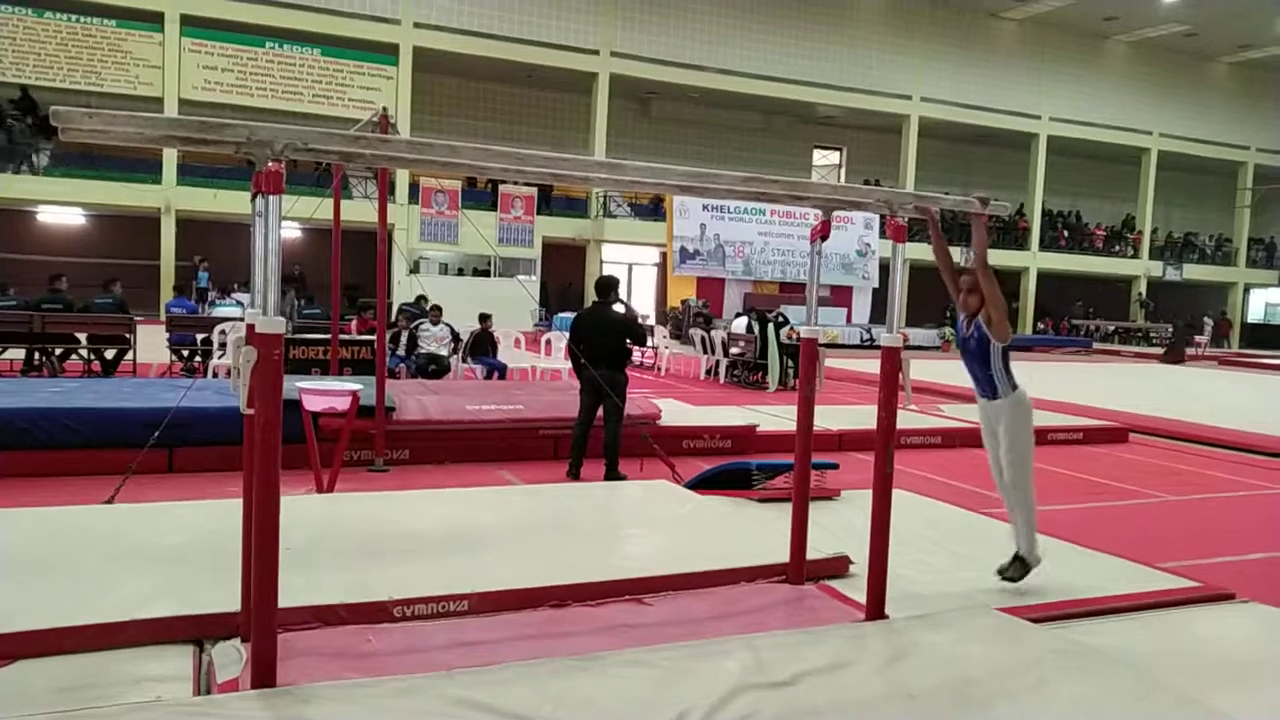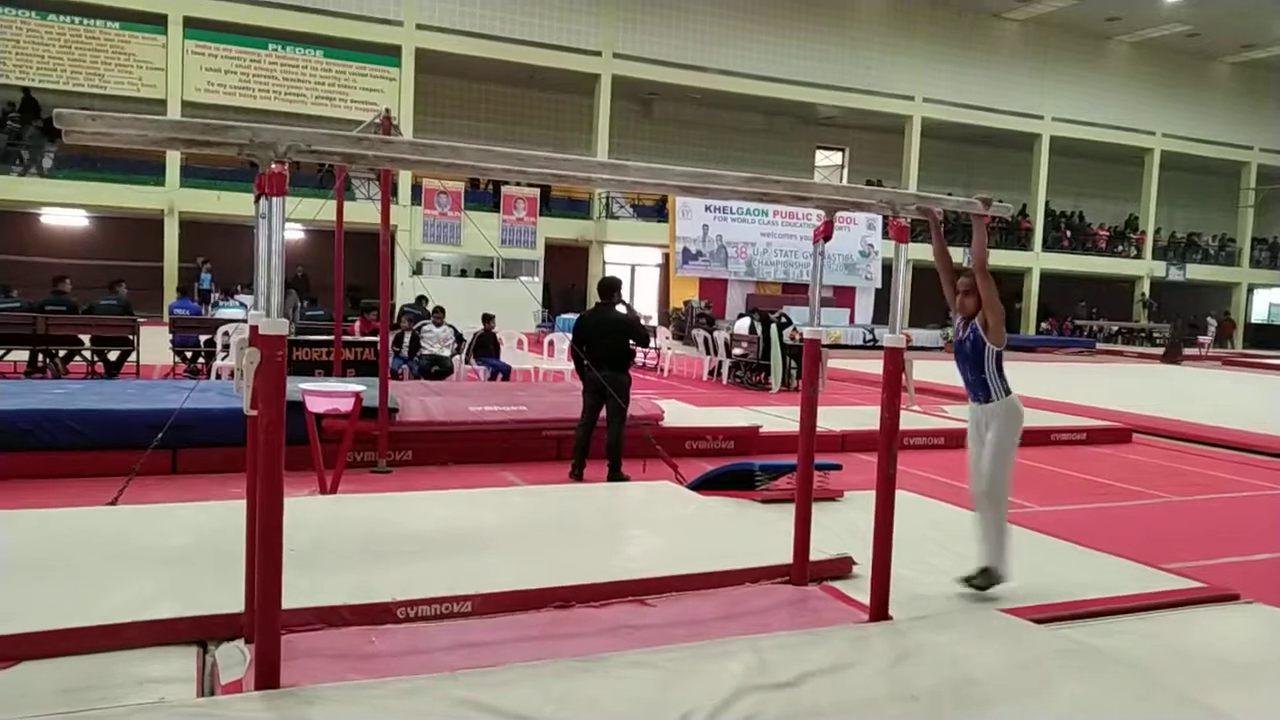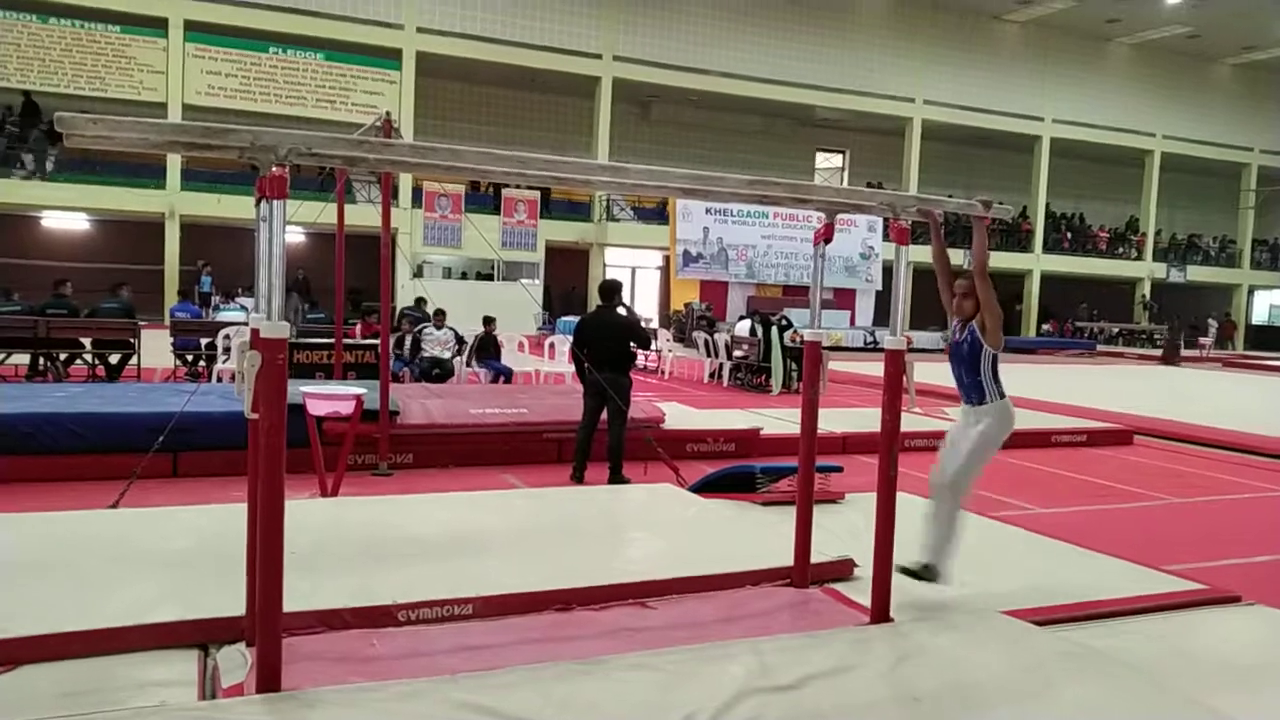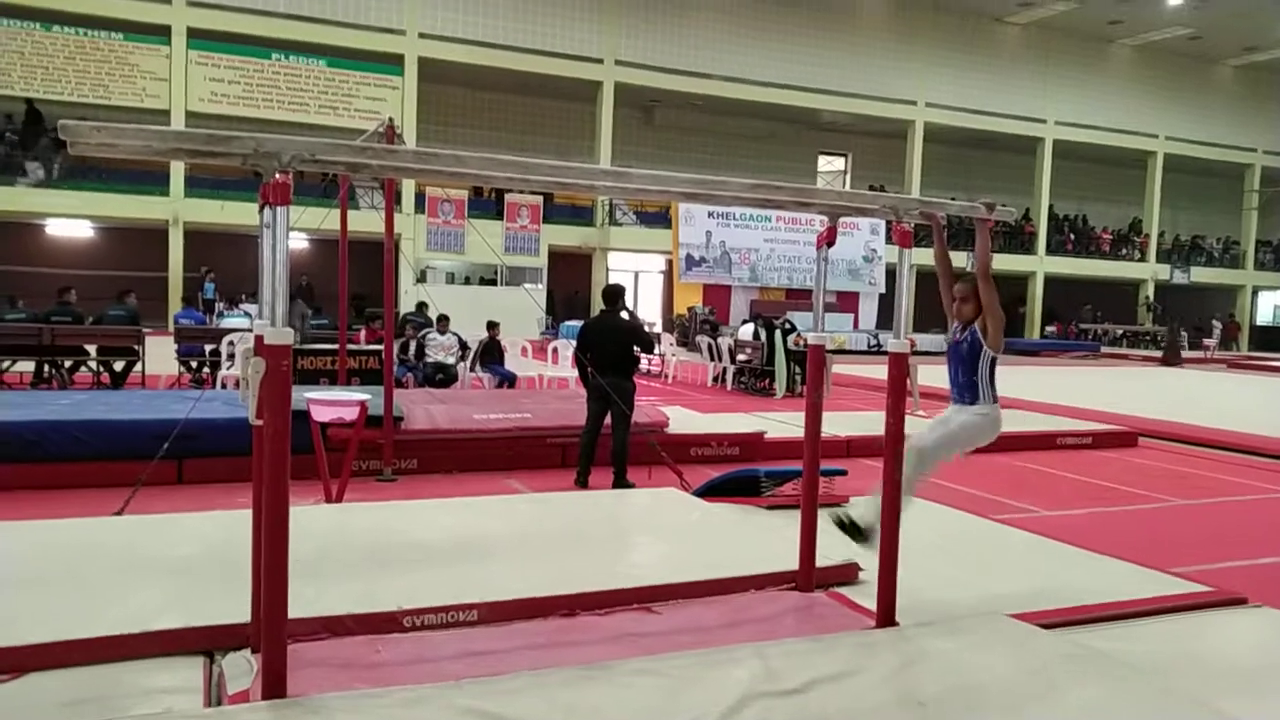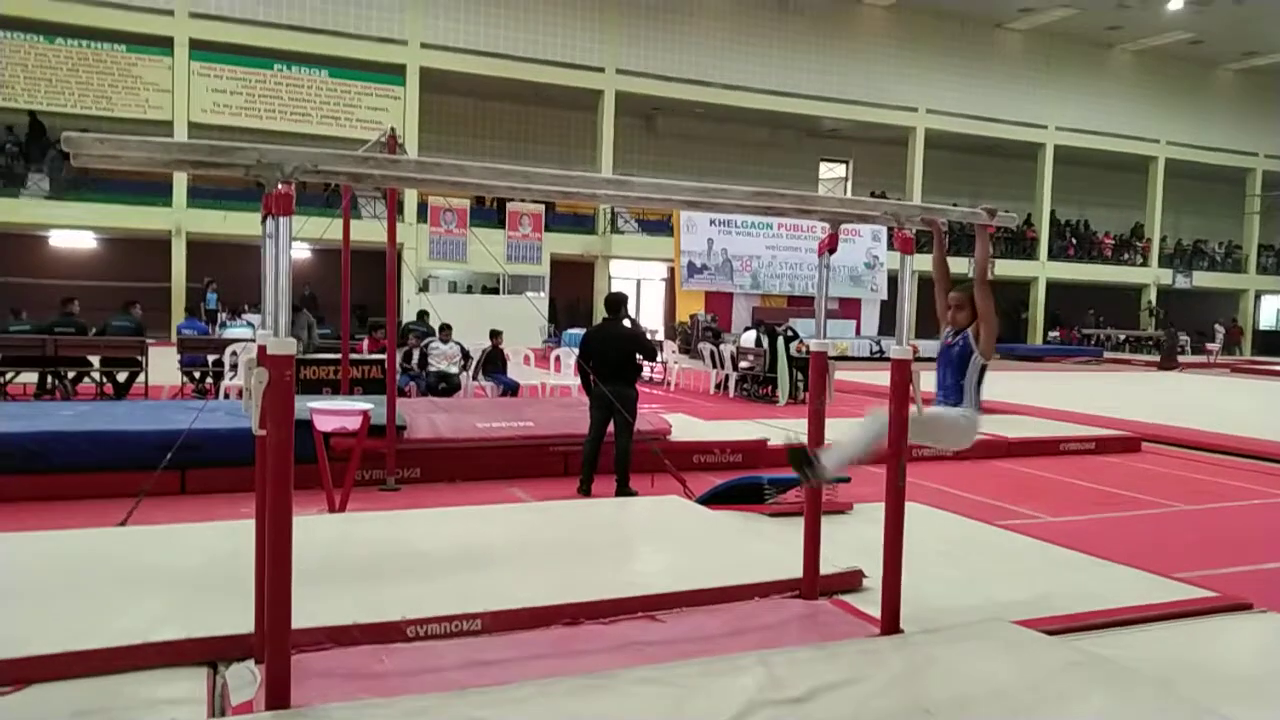
dt=0.1s
person 1, frame 1
left shoulder: (995, 318)
right shoulder: (964, 315)
left elbow: (982, 268)
right elbow: (946, 266)
left wrist: (978, 220)
right wrist: (933, 225)
left hip: (1010, 406)
right hip: (986, 407)
left knee: (1017, 482)
right knee: (1004, 482)
left ankle: (1027, 553)
right ankle: (1023, 549)
person 1, frame 2
left shoulder: (991, 322)
right shoulder: (961, 318)
left elbow: (981, 270)
right elbow: (945, 269)
left wrist: (979, 223)
right wrist: (935, 227)
left hip: (1001, 411)
right hip: (977, 411)
left knee: (990, 488)
right knee: (980, 489)
left ankle: (994, 565)
right ankle: (991, 561)
person 1, frame 3
left shoulder: (986, 322)
right shoulder: (956, 321)
left elbow: (981, 272)
right elbow: (941, 272)
left wrist: (980, 225)
right wrist: (935, 229)
left hip: (992, 413)
right hip: (969, 413)
left knee: (951, 479)
right knee: (941, 477)
left ankle: (934, 563)
right ankle: (933, 558)
person 1, frame 4
left shoulder: (990, 328)
right shoulder: (957, 325)
left elbow: (984, 275)
right elbow: (944, 274)
left wrist: (983, 228)
right wrist: (938, 233)
left hip: (982, 417)
right hip: (957, 412)
left knee: (915, 451)
right knee: (908, 453)
left ankle: (871, 523)
right ankle: (871, 519)
person 1, frame 5
left shoulder: (981, 337)
right shoulder: (949, 333)
left elbow: (980, 281)
right elbow: (941, 282)
left wrist: (982, 235)
right wrist: (938, 237)
left hip: (960, 424)
right hip: (939, 419)
left knee: (888, 417)
right knee: (885, 419)
left ankle: (823, 465)
person 2, frame 1
left shoulder: (582, 317)
right shoulder: (621, 319)
left elbow: (573, 348)
right elbow: (641, 340)
left wrist: (581, 374)
right wrist: (633, 318)
left hip: (590, 374)
right hip: (613, 376)
left knee: (583, 420)
right knee: (612, 423)
left ankle: (574, 468)
right ankle: (611, 471)
person 2, frame 2
left shoulder: (585, 318)
right shoulder: (623, 319)
left elbow: (576, 349)
right elbow: (645, 341)
left wrist: (583, 375)
right wrist: (635, 319)
left hip: (593, 375)
right hip: (616, 376)
left knee: (586, 421)
right knee: (615, 424)
left ankle: (577, 468)
right ankle: (614, 472)
person 2, frame 3
left shoulder: (586, 320)
right shoulder: (625, 322)
left elbow: (576, 352)
right elbow: (646, 343)
left wrist: (584, 378)
right wrist: (635, 320)
left hip: (594, 377)
right hip: (618, 379)
left knee: (587, 423)
right knee: (616, 426)
left ankle: (578, 471)
right ankle: (615, 474)
person 2, frame 4
left shoulder: (589, 325)
right shoulder: (628, 326)
left elbow: (580, 356)
right elbow: (649, 347)
left wrist: (587, 382)
right wrist: (638, 324)
left hip: (597, 382)
right hip: (621, 383)
left knee: (591, 428)
right knee: (620, 431)
left ankle: (582, 476)
right ankle: (619, 479)
person 2, frame 5
left shoulder: (592, 333)
right shoulder: (631, 334)
left elbow: (582, 365)
right elbow: (652, 355)
left wrist: (589, 390)
right wrist: (640, 332)
left hip: (600, 390)
right hip: (624, 391)
left knee: (593, 436)
right knee: (623, 439)
left ankle: (585, 484)
right ankle: (622, 487)
